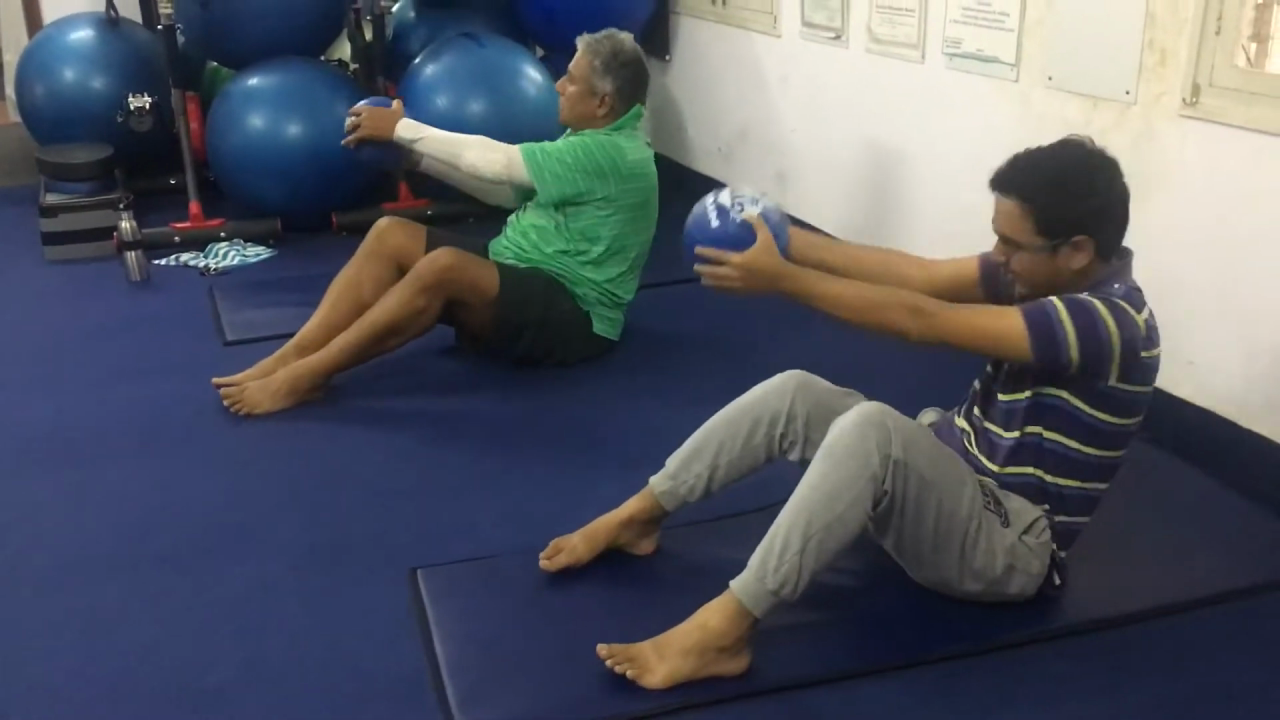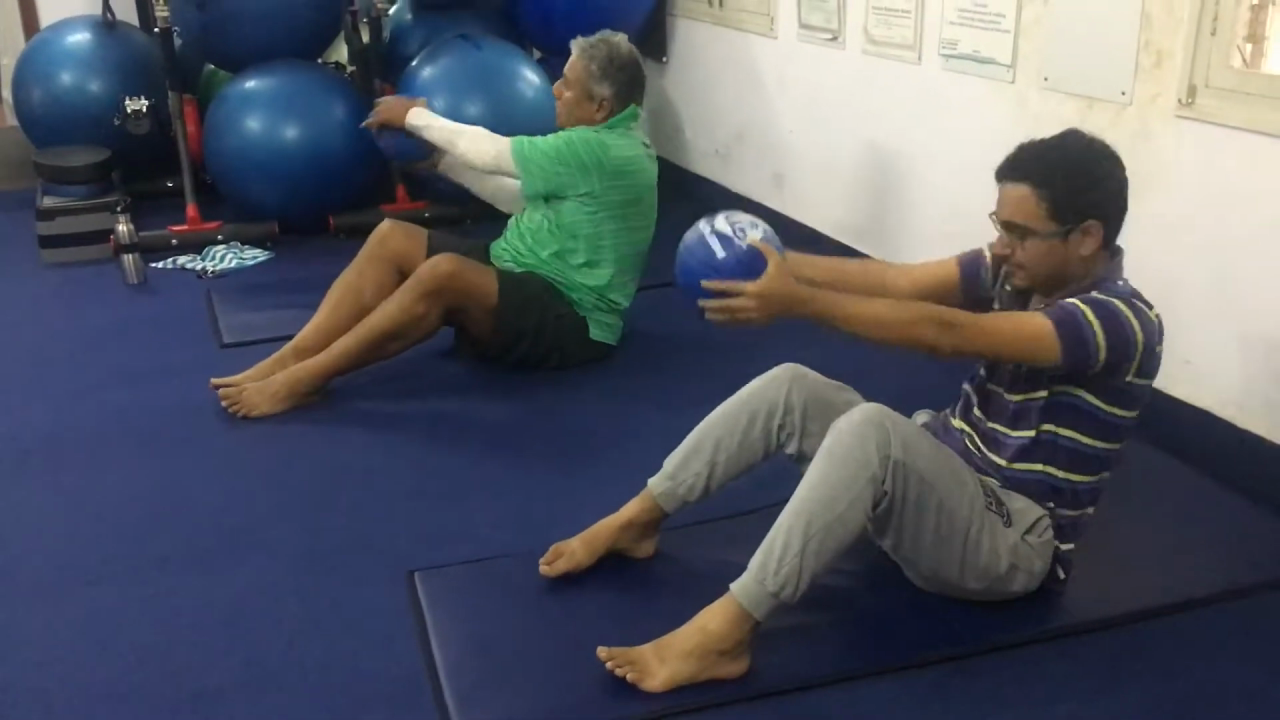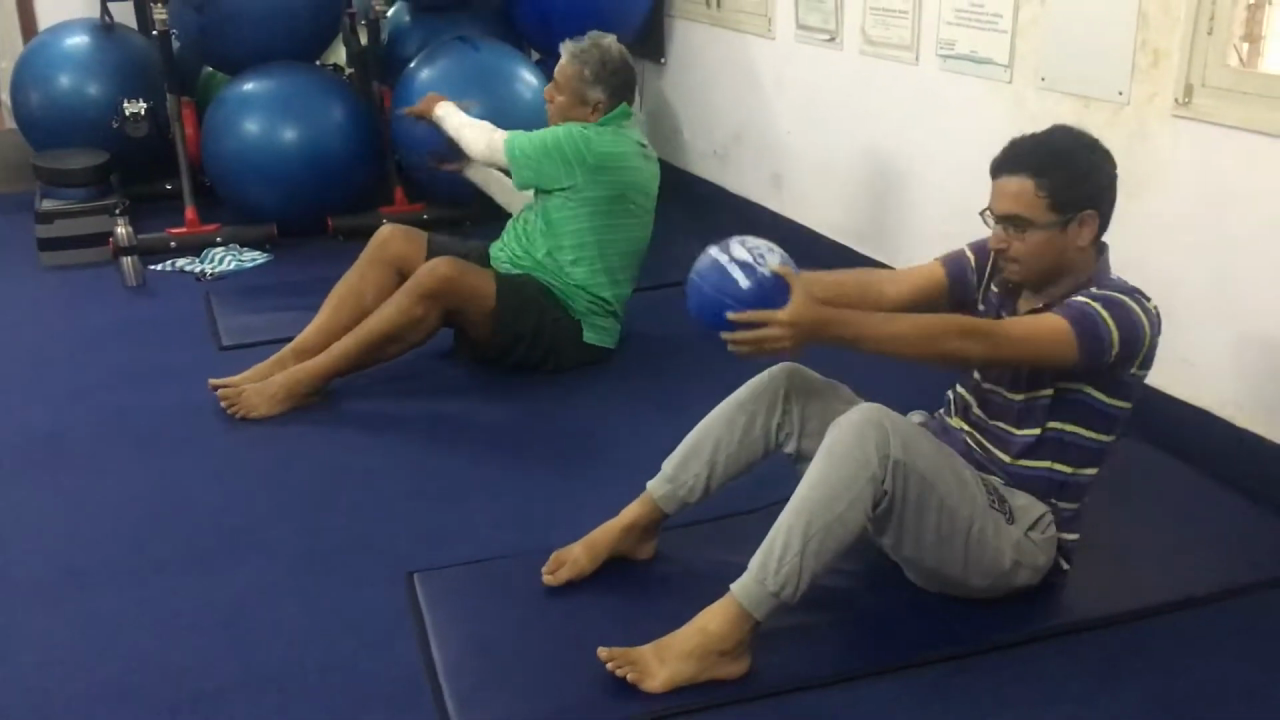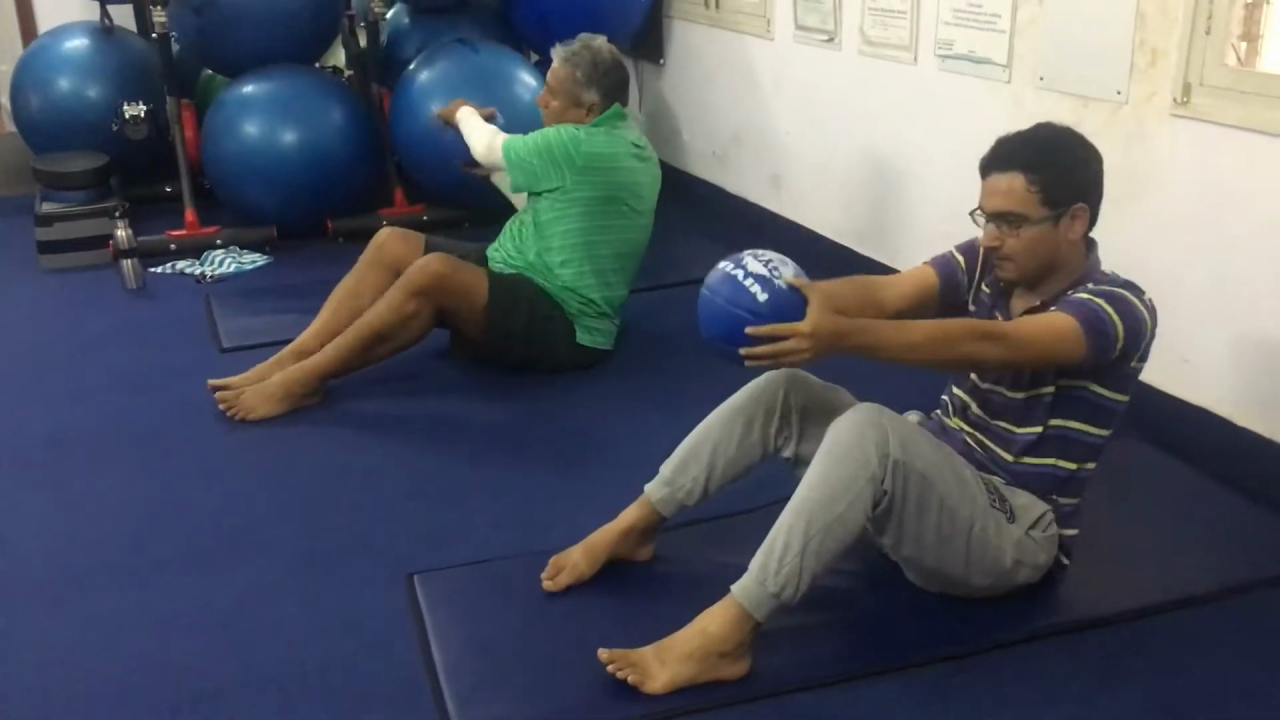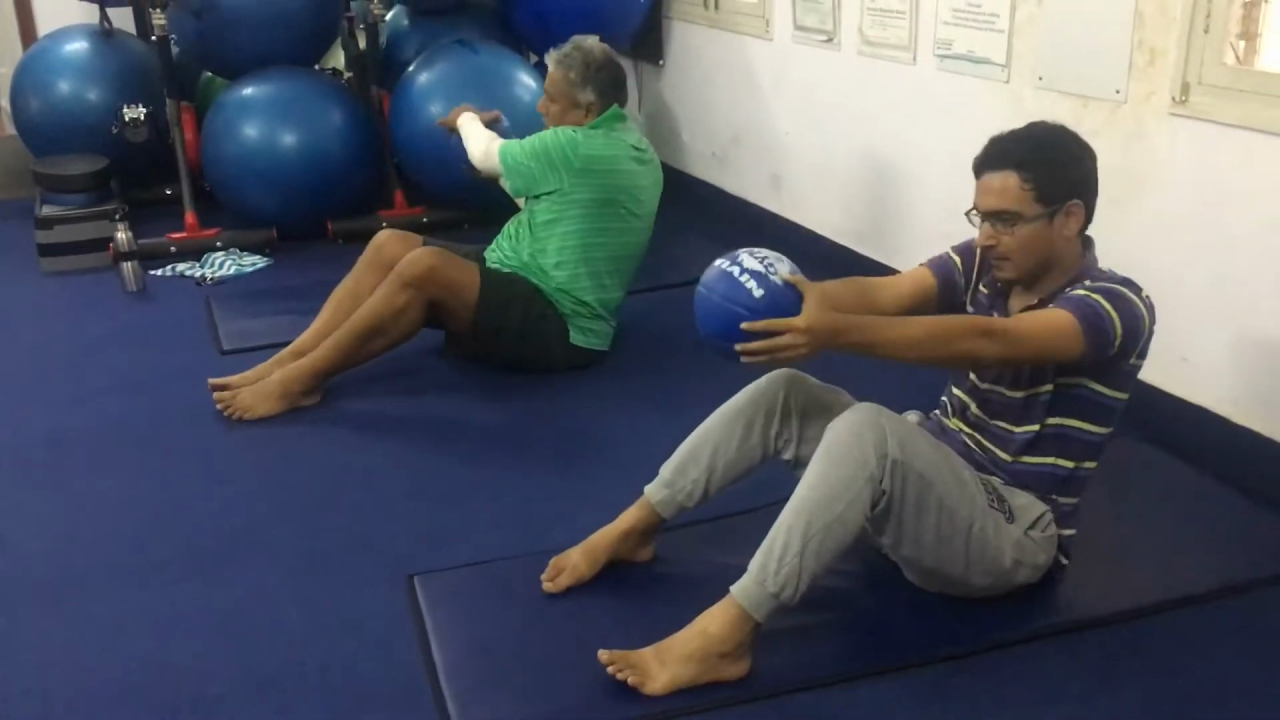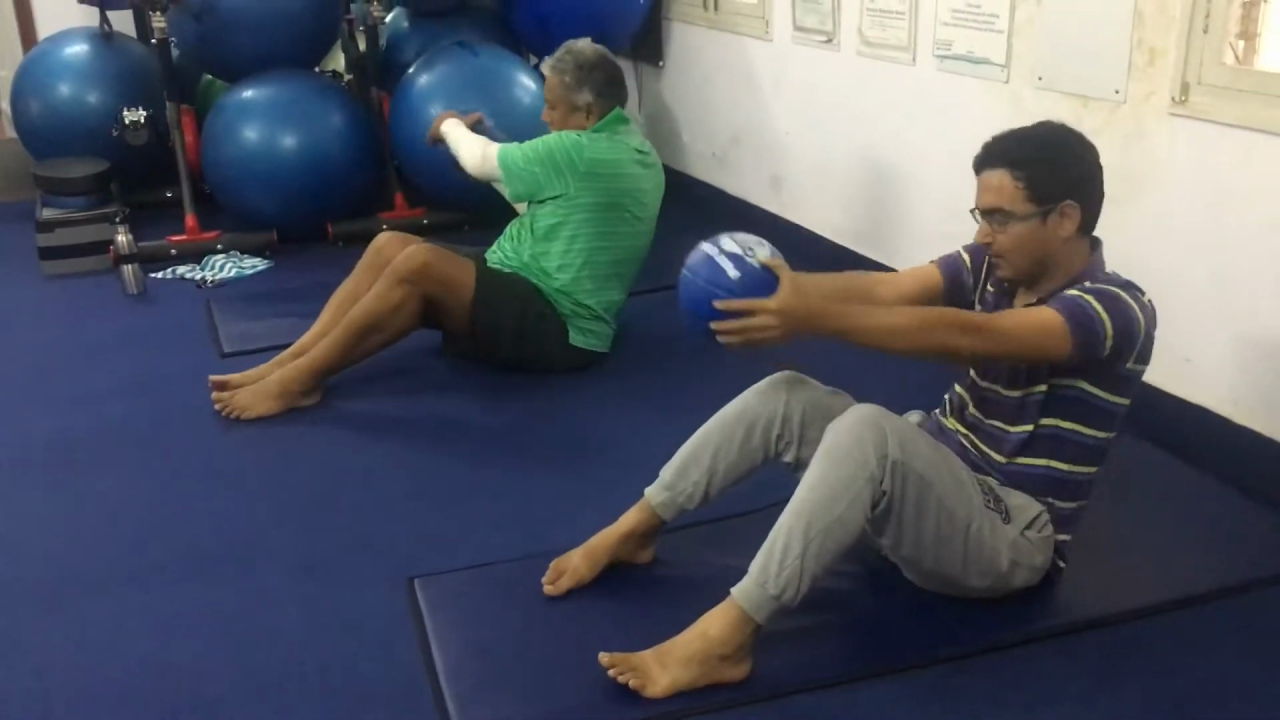
dt=0.1s
person 1, frame 1
left shoulder: (1108, 322)
right shoulder: (1039, 270)
left elbow: (921, 320)
right elbow: (914, 275)
left wrist: (781, 279)
right wrist: (786, 244)
left hip: (1009, 541)
right hip: (948, 472)
left knee: (871, 428)
right knee: (793, 394)
left ankle: (722, 631)
right ankle: (633, 518)
person 1, frame 2
left shoulder: (1122, 322)
right shoulder: (1023, 267)
left elbow: (945, 332)
right elbow: (898, 282)
left wrist: (797, 301)
right wrist: (779, 264)
left hip: (1009, 541)
right hip: (946, 471)
left knee: (870, 430)
right knee: (790, 387)
left ankle: (722, 634)
right ankle: (633, 521)
person 1, frame 3
left shoulder: (1121, 316)
right shoulder: (994, 264)
left elbow: (971, 341)
right elbow: (887, 288)
left wrist: (823, 325)
right wrist: (785, 286)
left hip: (1009, 533)
right hip: (937, 473)
left knee: (868, 430)
right knee: (785, 385)
left ankle: (723, 634)
right ankle: (633, 525)
person 1, frame 4
left shoulder: (1121, 311)
right shoulder: (985, 264)
left elbow: (986, 344)
right elbow: (888, 295)
left wrist: (841, 335)
left hip: (1008, 533)
right hip: (936, 472)
left knee: (867, 430)
right knee: (784, 391)
left ankle: (723, 635)
right ankle: (632, 527)
person 1, frame 5
left shoulder: (1118, 308)
right shoulder: (986, 266)
left elbow: (987, 341)
right elbow: (883, 296)
left wrist: (835, 330)
right wrist: (795, 298)
left hip: (1009, 534)
right hip: (935, 473)
left knee: (867, 430)
right knee: (783, 394)
left ankle: (724, 635)
right ankle: (630, 529)
person 1, frame 6
left shoulder: (1117, 311)
right shoulder: (992, 266)
left elbow: (966, 336)
right elbow: (887, 290)
left wrist: (812, 317)
right wrist: (784, 287)
left hip: (1007, 535)
right hip: (935, 473)
left knee: (867, 431)
right knee: (784, 397)
left ankle: (724, 637)
right ankle: (631, 531)
person 2, frame 1
left shoulder: (610, 155)
right shoulder: (603, 138)
left elbow: (499, 164)
right elbow: (512, 190)
left wrist: (399, 129)
right wrist: (421, 158)
left hip: (570, 317)
left knee: (443, 266)
right knee: (391, 235)
left ankle: (307, 376)
right ankle: (293, 355)
person 2, frame 2
left shoulder: (600, 152)
right shoulder: (603, 140)
left elbow: (490, 153)
right elbow: (524, 201)
left wrist: (413, 116)
right wrist: (441, 162)
left hip: (568, 322)
left knee: (443, 272)
right knee: (392, 238)
left ankle: (305, 379)
right ankle: (292, 359)
person 2, frame 3
left shoulder: (585, 146)
right shoulder: (621, 140)
left elbow: (487, 144)
left wrist: (441, 108)
right wrist: (469, 168)
left hip: (566, 325)
left knee: (441, 276)
right knee: (393, 242)
left ankle: (305, 381)
right ankle: (291, 359)
person 2, frame 4
left shoulder: (577, 146)
right shoulder: (624, 143)
left elbow: (490, 149)
left wrist: (464, 114)
right wrist: (494, 172)
left hip: (563, 326)
left knee: (434, 272)
right knee: (391, 244)
left ankle: (302, 382)
right ankle: (290, 360)
person 2, frame 5
left shoulder: (574, 149)
right shoulder: (630, 147)
left elbow: (488, 156)
left wrist: (468, 120)
right wrist: (503, 173)
left hip: (556, 326)
right hip: (535, 294)
left knee: (424, 265)
right knee: (389, 245)
left ankle: (299, 382)
right ankle: (289, 360)
person 2, frame 6
left shoulder: (577, 153)
right shoulder: (633, 150)
left elbow: (483, 161)
left wrist: (449, 125)
right wrist: (496, 178)
left hip: (556, 328)
right hip: (540, 296)
left knee: (420, 262)
right knee: (389, 247)
left ankle: (299, 382)
right ankle: (290, 362)
